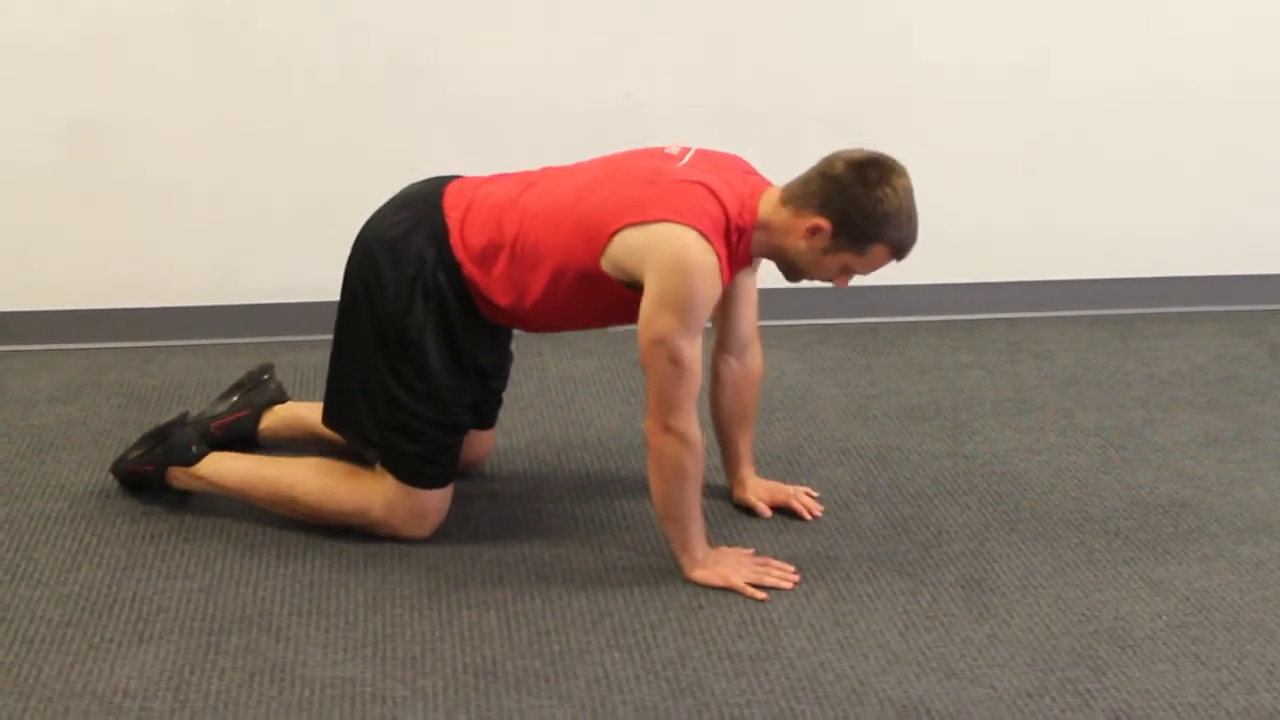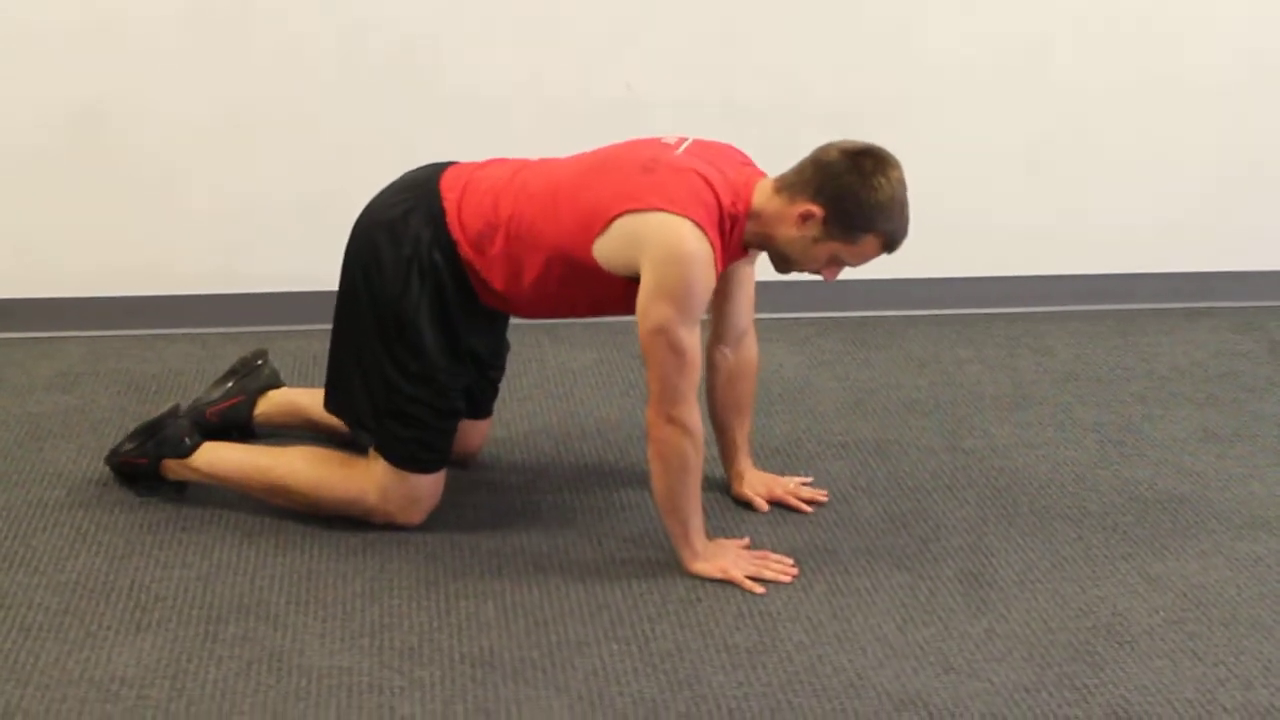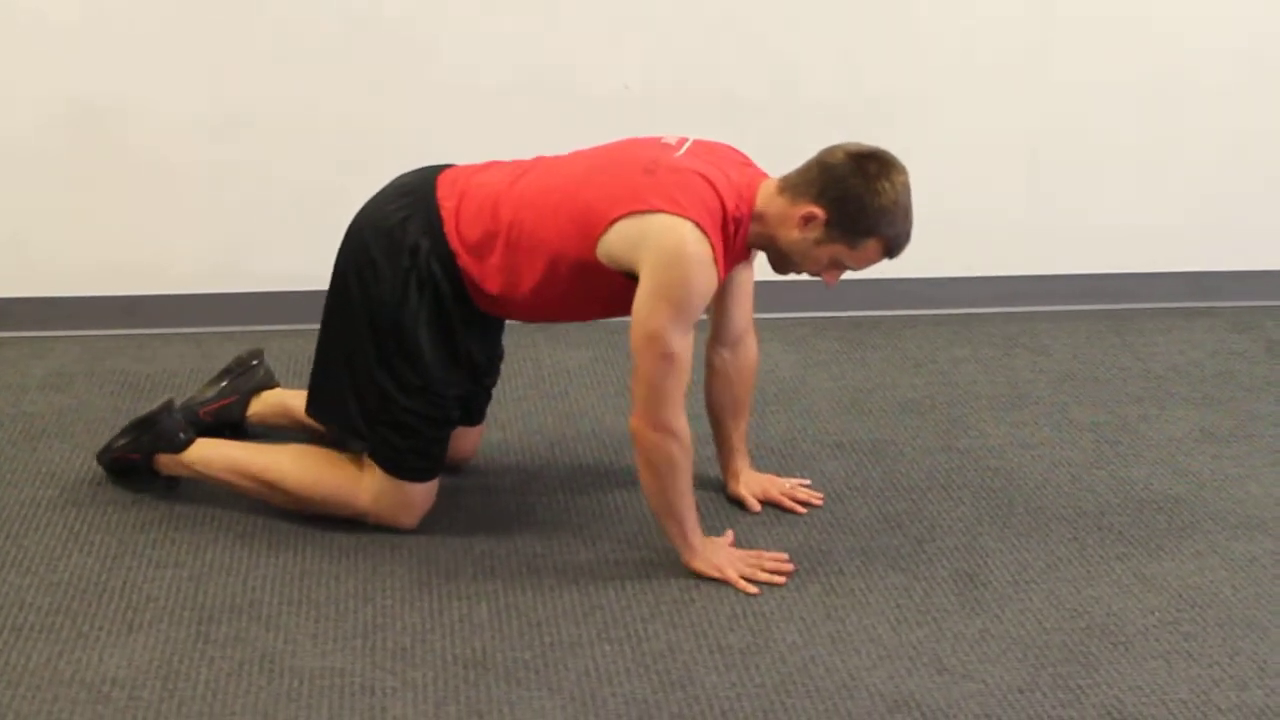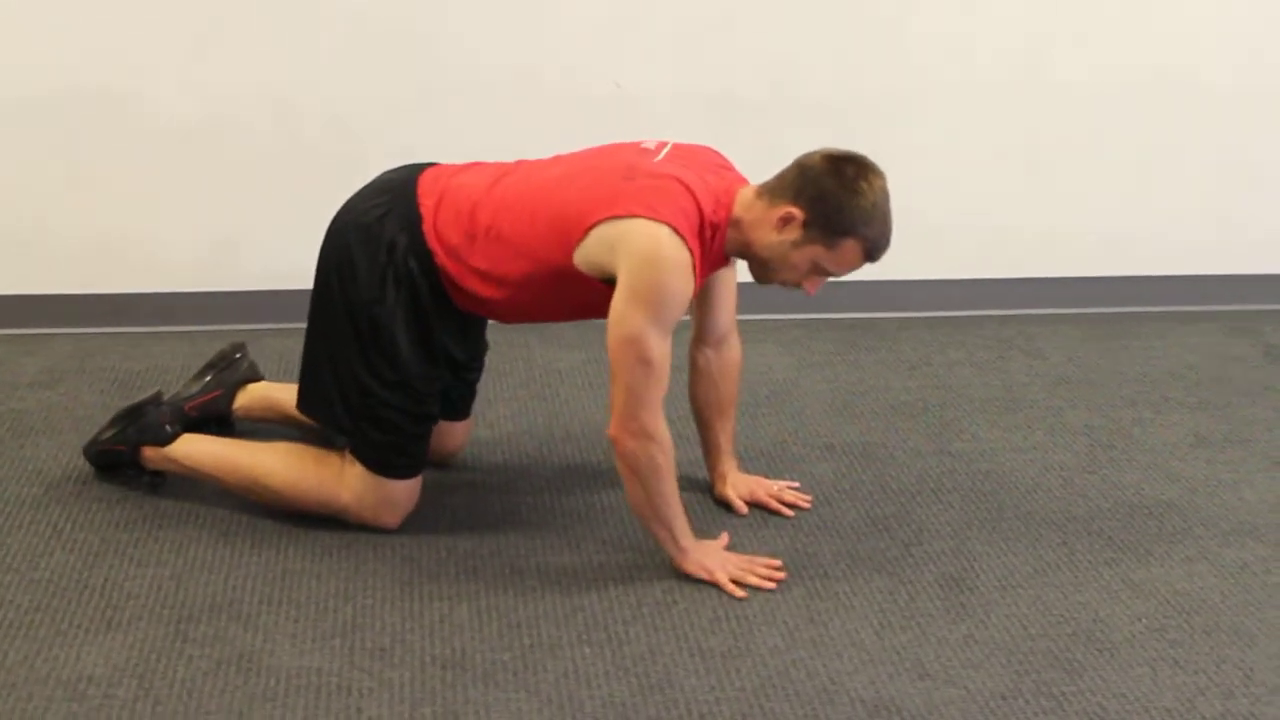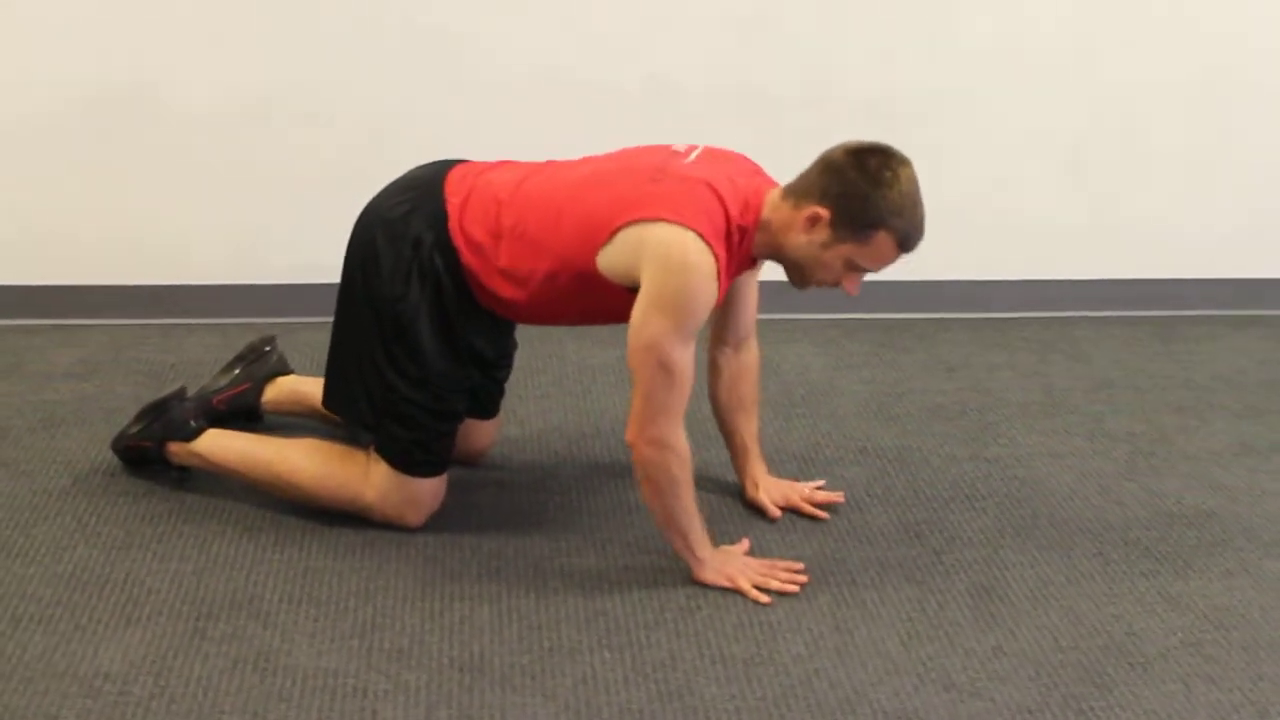
dt=0.5s
person 1, frame 1
left shoulder: (744, 196)
right shoulder: (690, 253)
left elbow: (737, 351)
right elbow: (669, 426)
left wrist: (744, 476)
right wrist: (696, 558)
left hip: (453, 233)
right hip: (415, 269)
left knee: (465, 451)
right knee: (411, 509)
left ankle: (265, 412)
right ankle: (187, 461)
person 1, frame 2
left shoulder: (743, 189)
right shoulder: (684, 244)
left elbow: (733, 343)
right elbow: (671, 416)
left wrist: (743, 468)
right wrist: (695, 550)
left hip: (452, 221)
right hip: (413, 251)
left knee: (462, 441)
right knee: (403, 496)
left ankle: (260, 399)
right ankle: (180, 452)
person 1, frame 3
left shoulder: (744, 190)
right shoulder: (686, 246)
left elbow: (732, 342)
right elbow: (656, 422)
left wrist: (738, 467)
right wrist: (695, 549)
left hip: (448, 222)
right hip: (410, 258)
left knee: (454, 445)
right knee: (397, 499)
left ankle: (256, 397)
right ankle: (176, 446)
person 1, frame 4
left shoulder: (724, 193)
right shoulder: (664, 249)
left elbow: (716, 342)
right elbow: (633, 431)
left wrist: (726, 469)
right wrist: (685, 552)
left hip: (429, 217)
right hip: (389, 256)
left knee: (442, 440)
right knee: (380, 498)
left ankle: (240, 392)
right ankle: (161, 441)
person 1, frame 5
left shoulder: (752, 195)
right shoulder: (687, 254)
left elbow: (733, 345)
right elbow: (652, 438)
left wrist: (755, 473)
right wrist: (704, 559)
left hip: (460, 215)
right hip: (415, 252)
left knee: (468, 439)
right knee: (405, 496)
left ankle: (267, 383)
right ankle: (186, 435)
